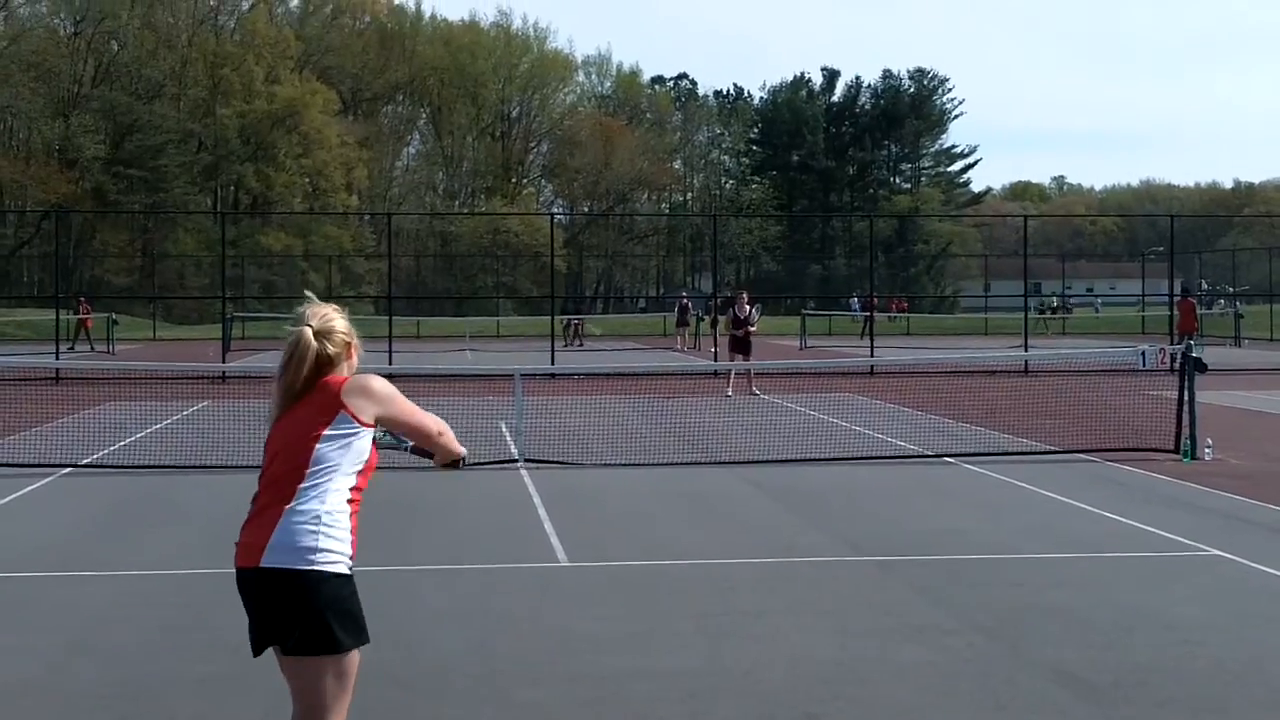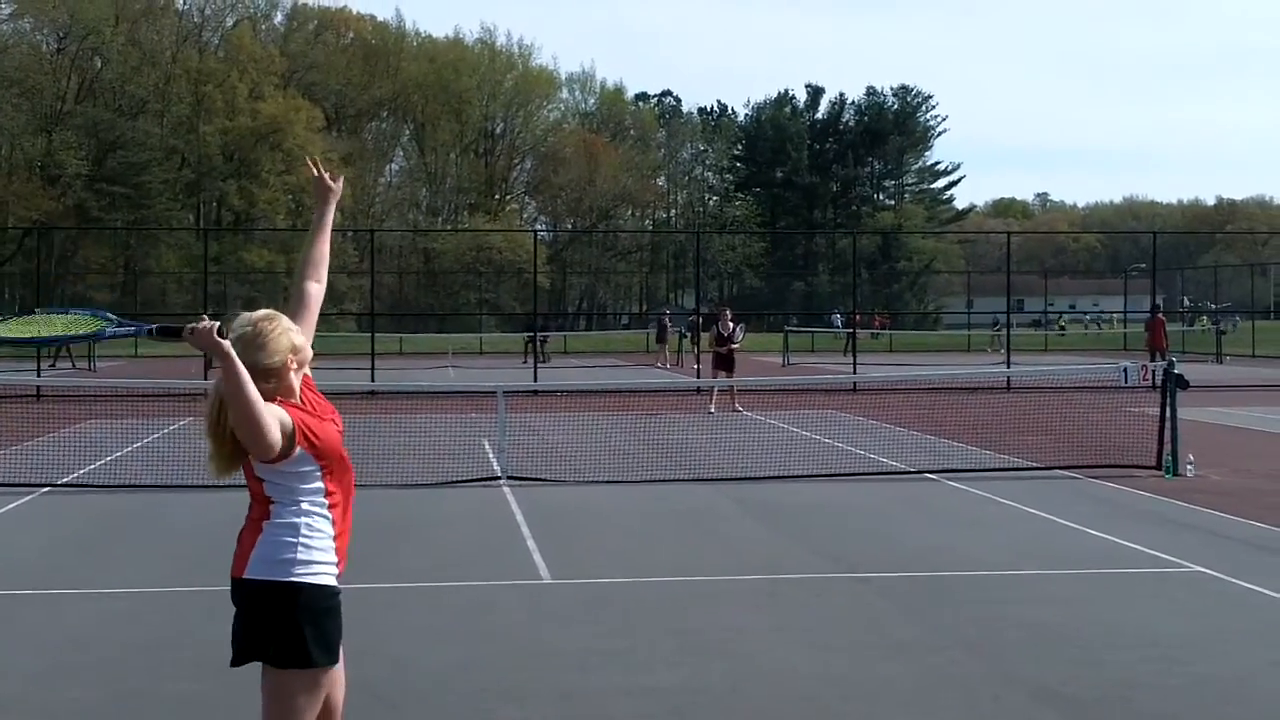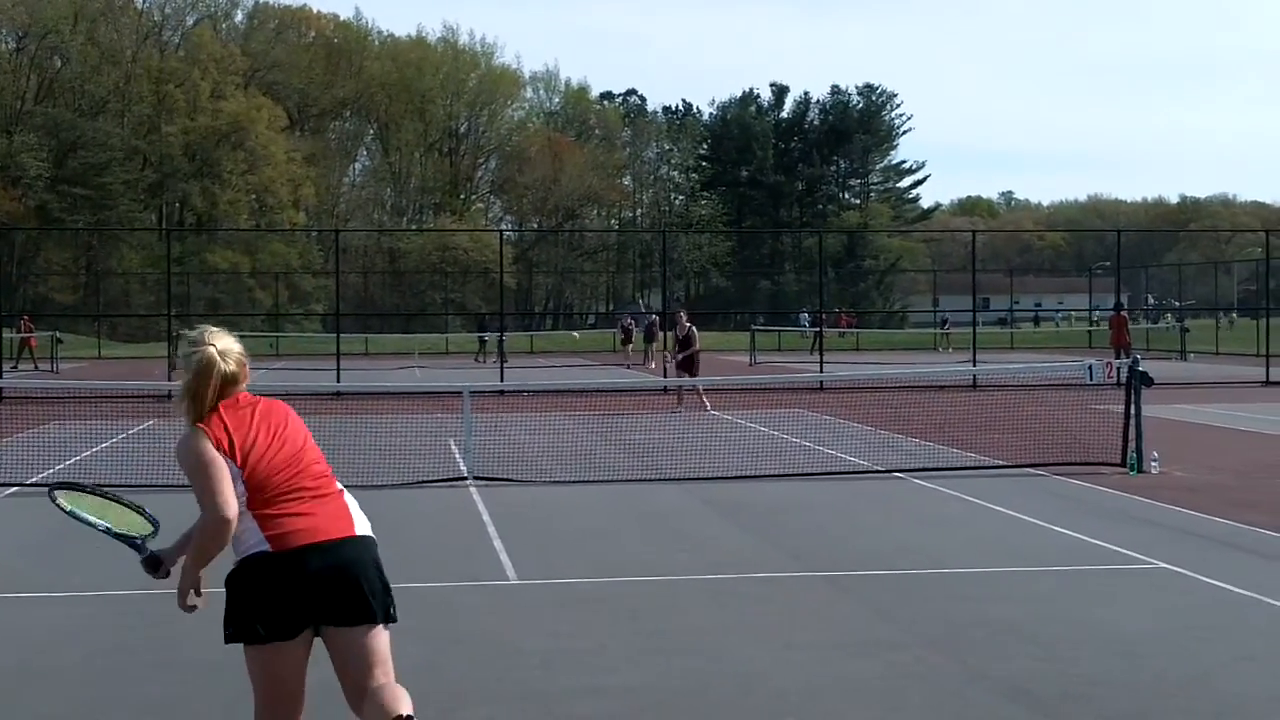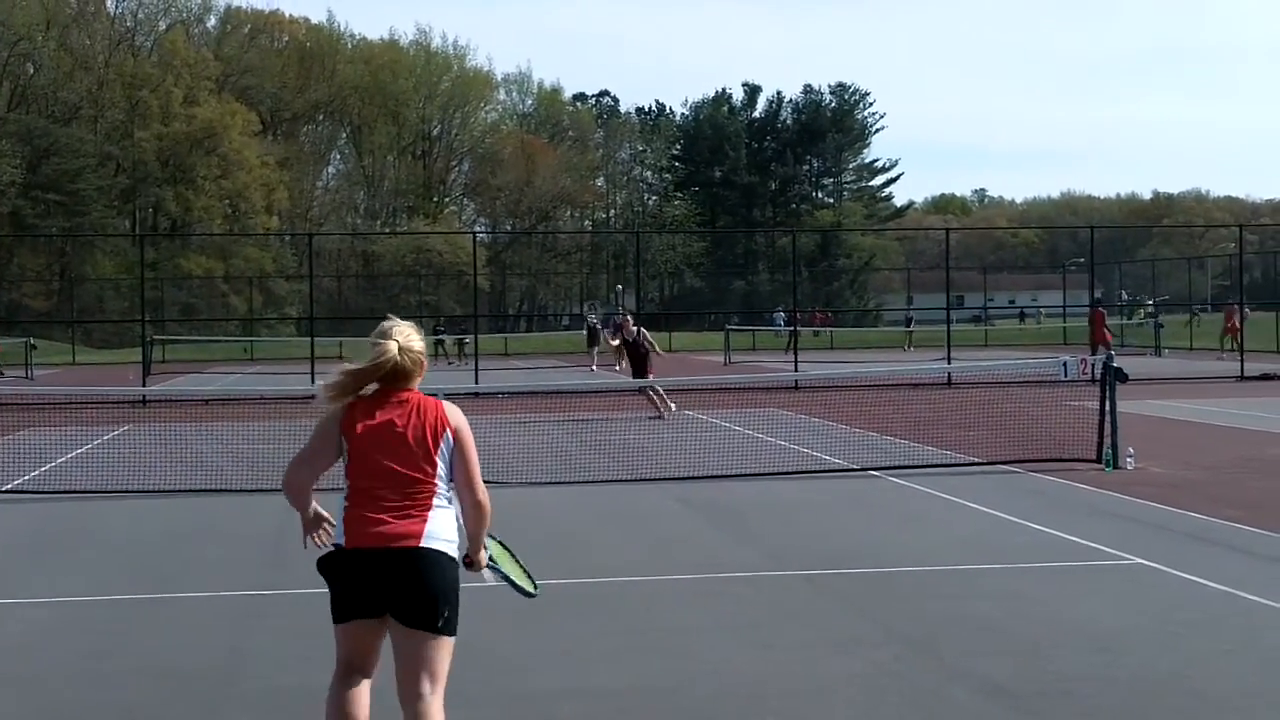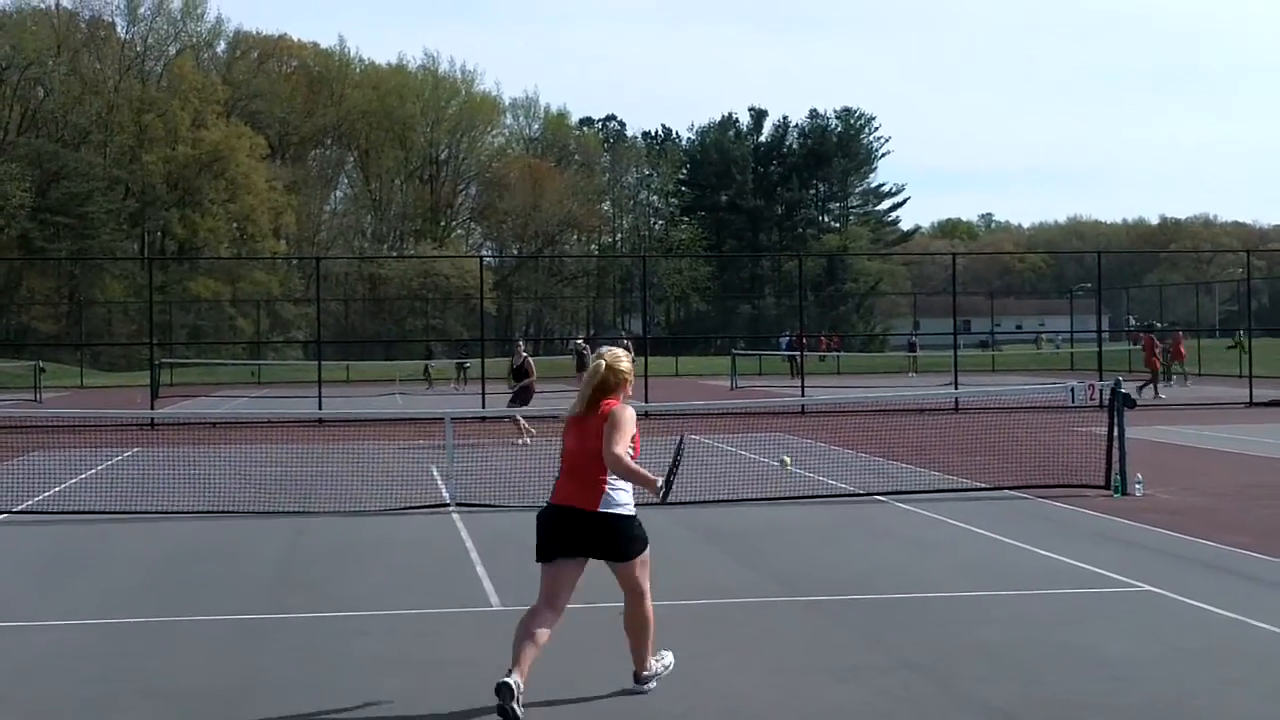
dt=1s
person 1, frame 1
left shoulder: (292, 404)
right shoulder: (363, 390)
right elbow: (435, 434)
right wrist: (450, 450)
left hip: (261, 564)
right hip: (308, 566)
person 1, frame 2
left shoulder: (294, 386)
right shoulder: (277, 418)
left elbow: (311, 284)
right elbow: (259, 437)
left wrist: (326, 207)
right wrist: (224, 355)
left hip: (293, 577)
right hip: (292, 581)
person 1, frame 3
left shoulder: (199, 437)
right shoulder: (280, 411)
left elbow: (223, 516)
left wrist: (190, 570)
right wrist: (179, 549)
left hip: (273, 568)
right hip: (350, 550)
right knee: (377, 685)
person 1, frame 4
left shoulder: (345, 416)
right shoulder: (448, 416)
left elbow: (295, 481)
right elbow: (476, 498)
left wrist: (309, 514)
right wrist: (476, 547)
left hip: (356, 557)
right hip: (426, 559)
left knee: (353, 672)
person 1, frame 5
left shoulder: (575, 417)
right shoulder: (622, 413)
right elbow: (613, 456)
right wrist: (647, 480)
left hip: (560, 510)
right hip: (609, 517)
left knee: (548, 606)
right knee: (638, 592)
left ankle: (514, 678)
right ankle: (644, 670)
